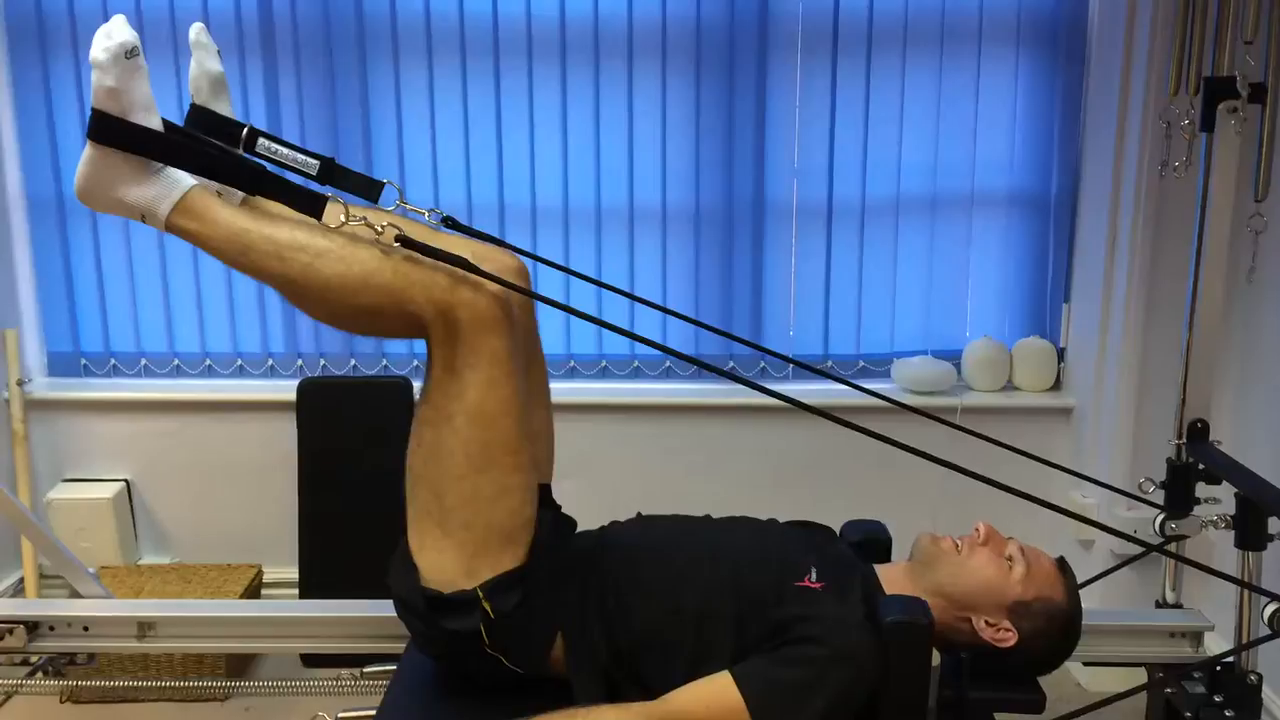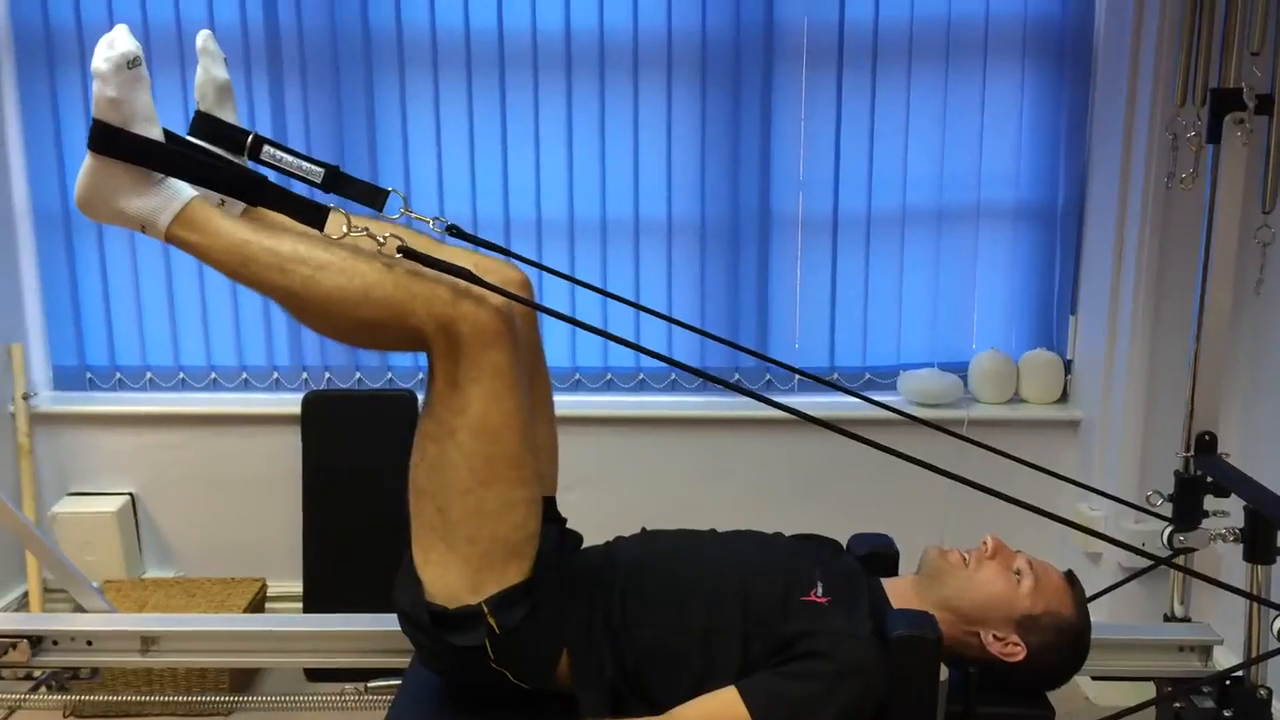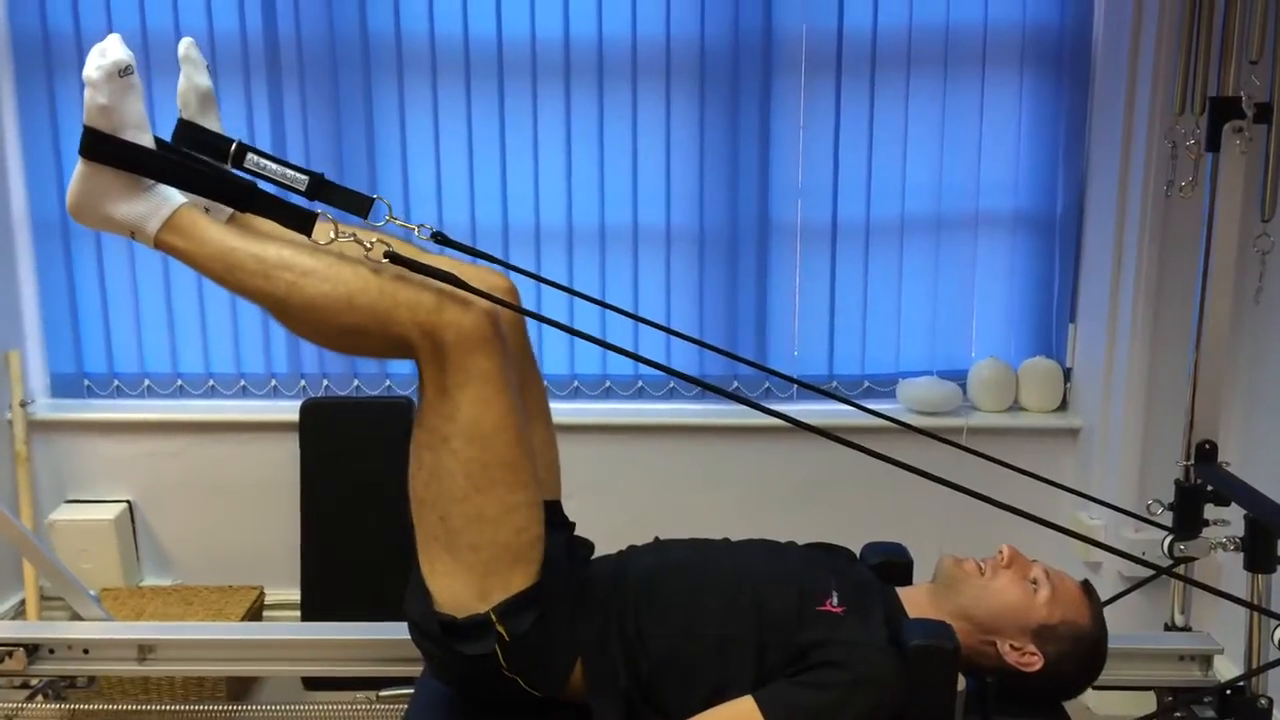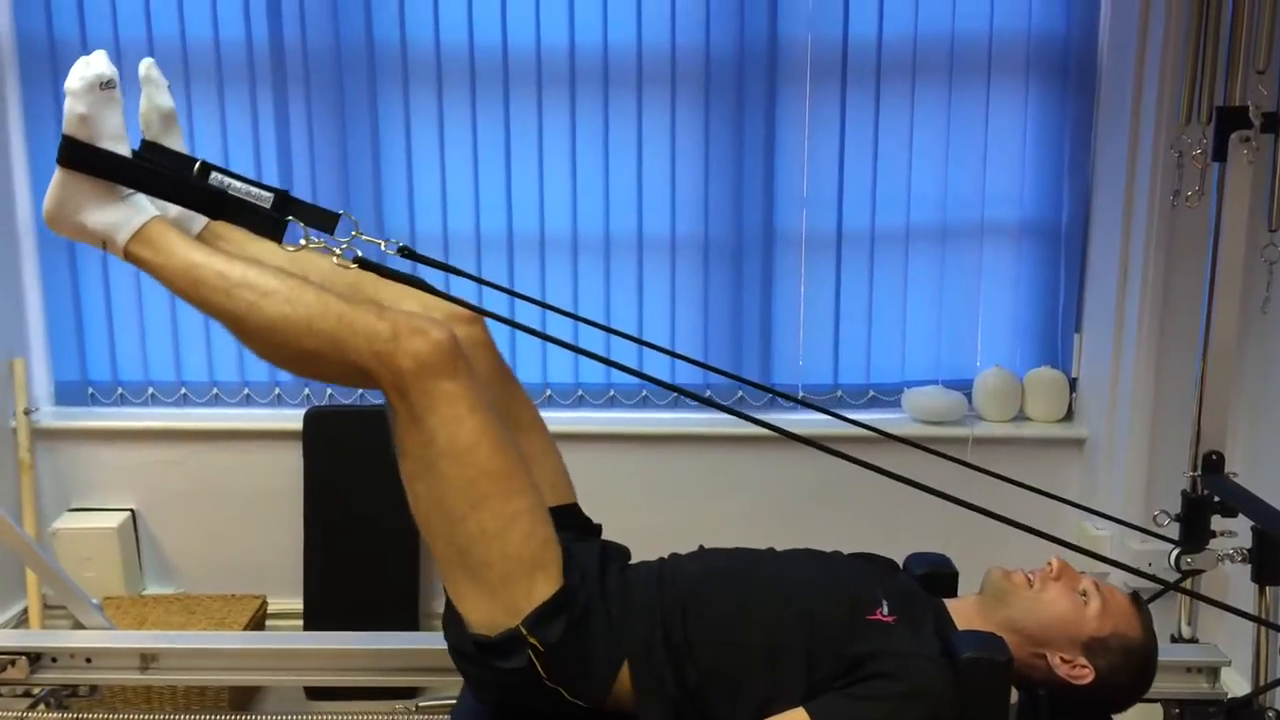
dt=0.5s
person 1, frame 1
right shoulder: (844, 574)
left hip: (492, 610)
right hip: (547, 560)
left knee: (472, 302)
right knee: (489, 280)
left ankle: (162, 190)
right ankle: (222, 178)
person 1, frame 2
right shoulder: (845, 583)
left hip: (497, 627)
right hip: (554, 576)
left knee: (476, 315)
right knee: (495, 294)
left ankle: (159, 200)
right ankle: (224, 187)
person 1, frame 3
right shoulder: (865, 597)
left hip: (512, 635)
right hip: (560, 582)
left knee: (461, 324)
right knee: (483, 301)
left ankle: (147, 206)
right ankle: (215, 193)
person 1, frame 4
right shoulder: (908, 604)
right hip: (600, 586)
left knee: (420, 351)
right knee: (448, 330)
left ankle: (122, 222)
right ankle: (177, 214)
